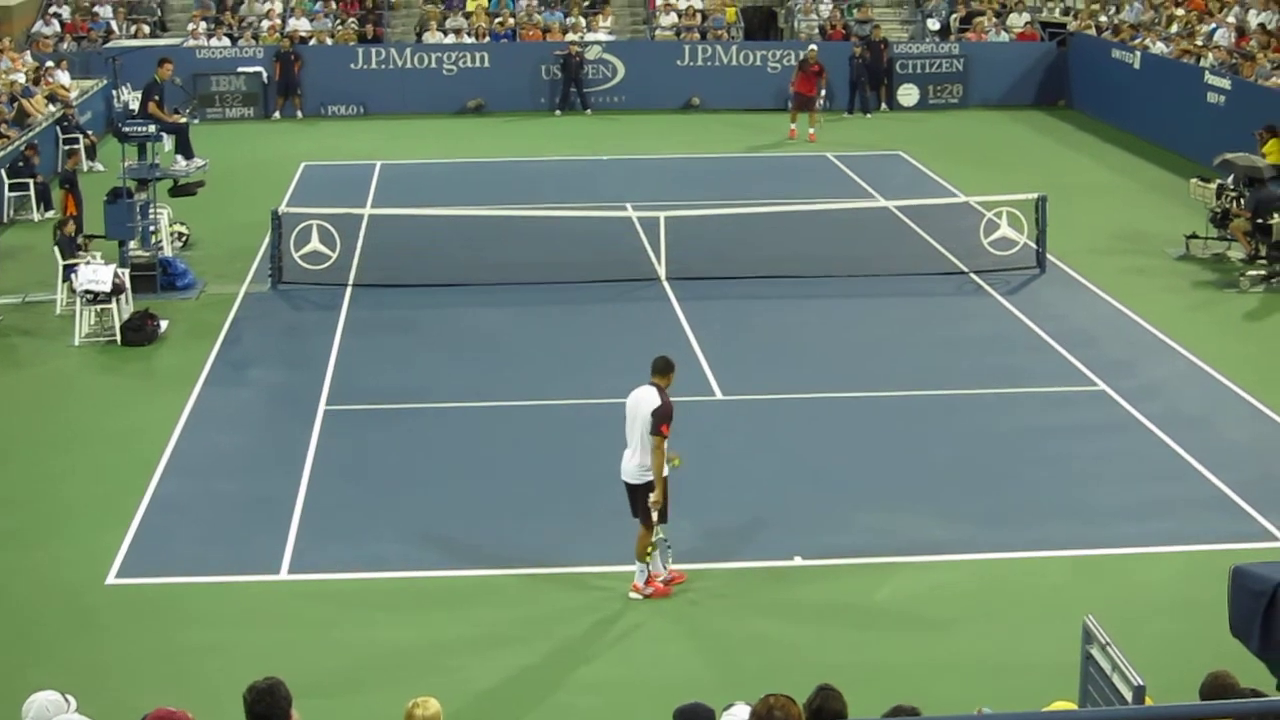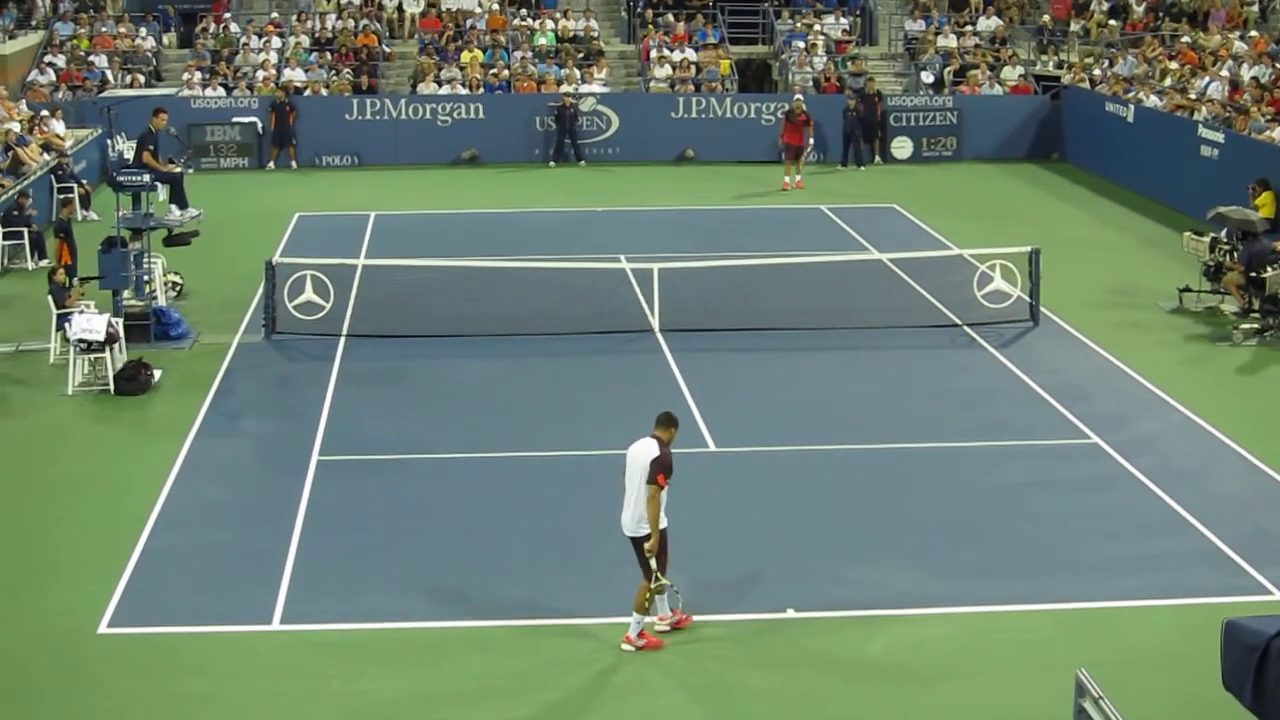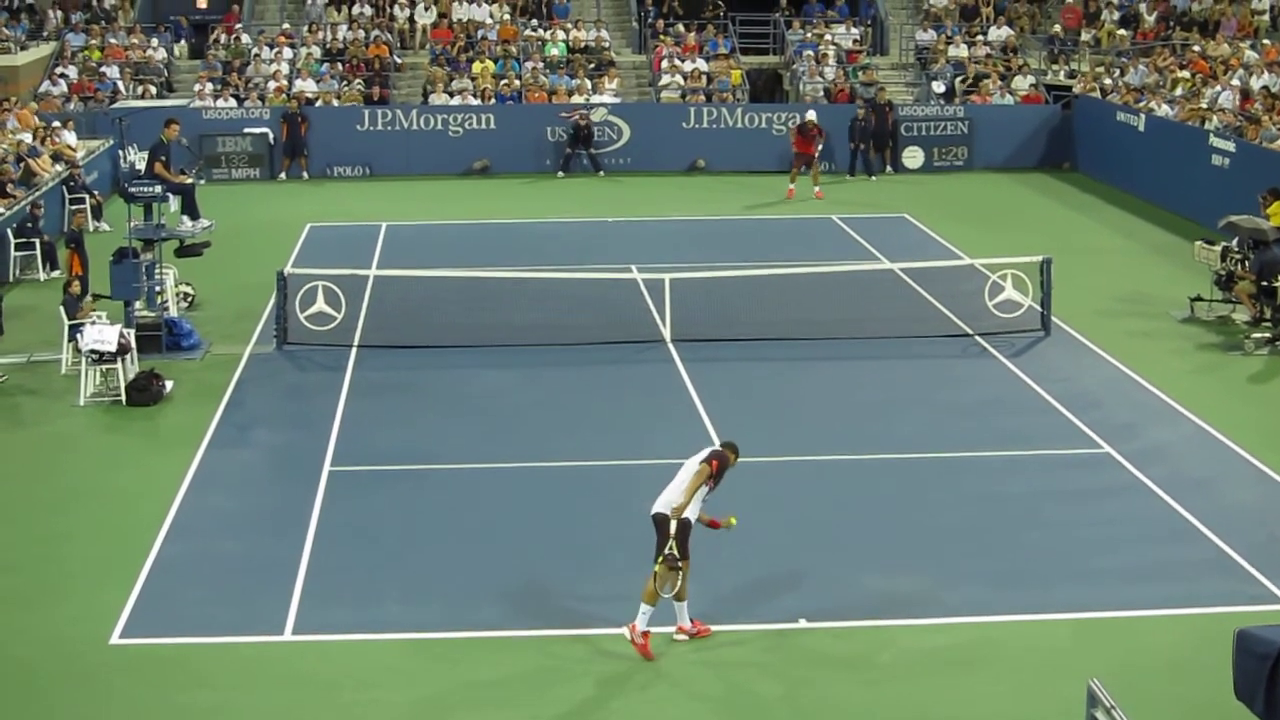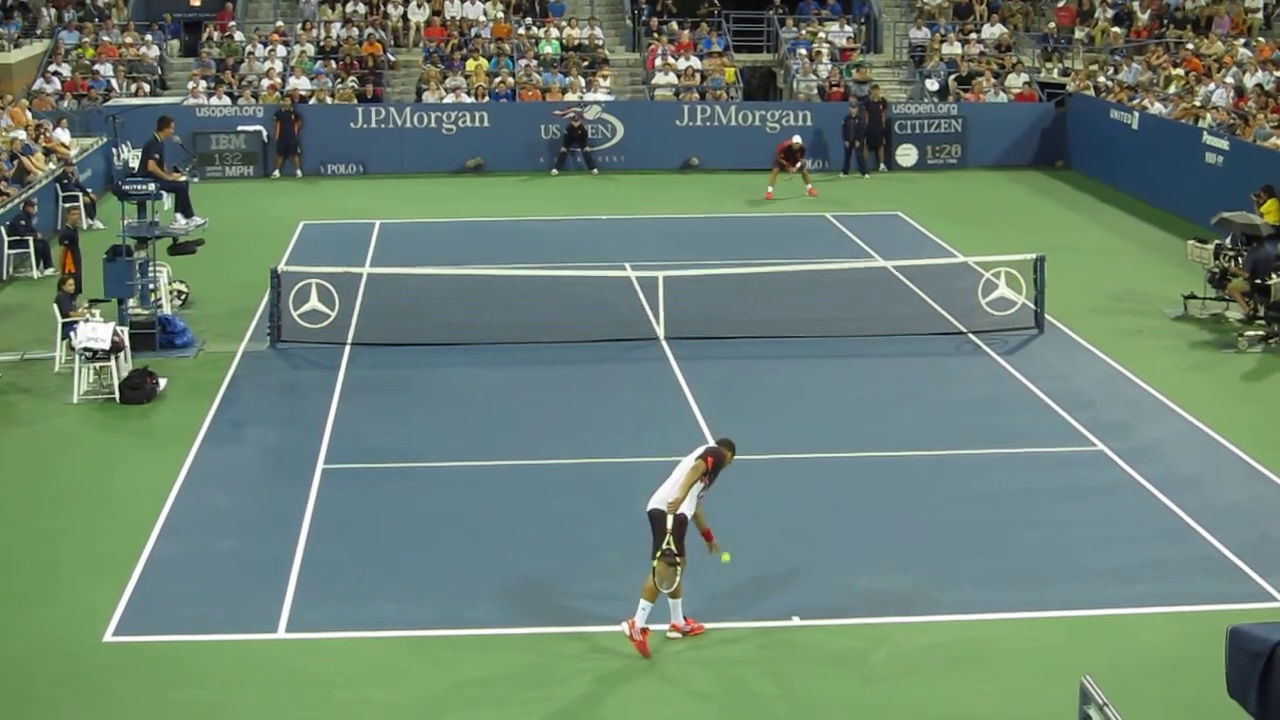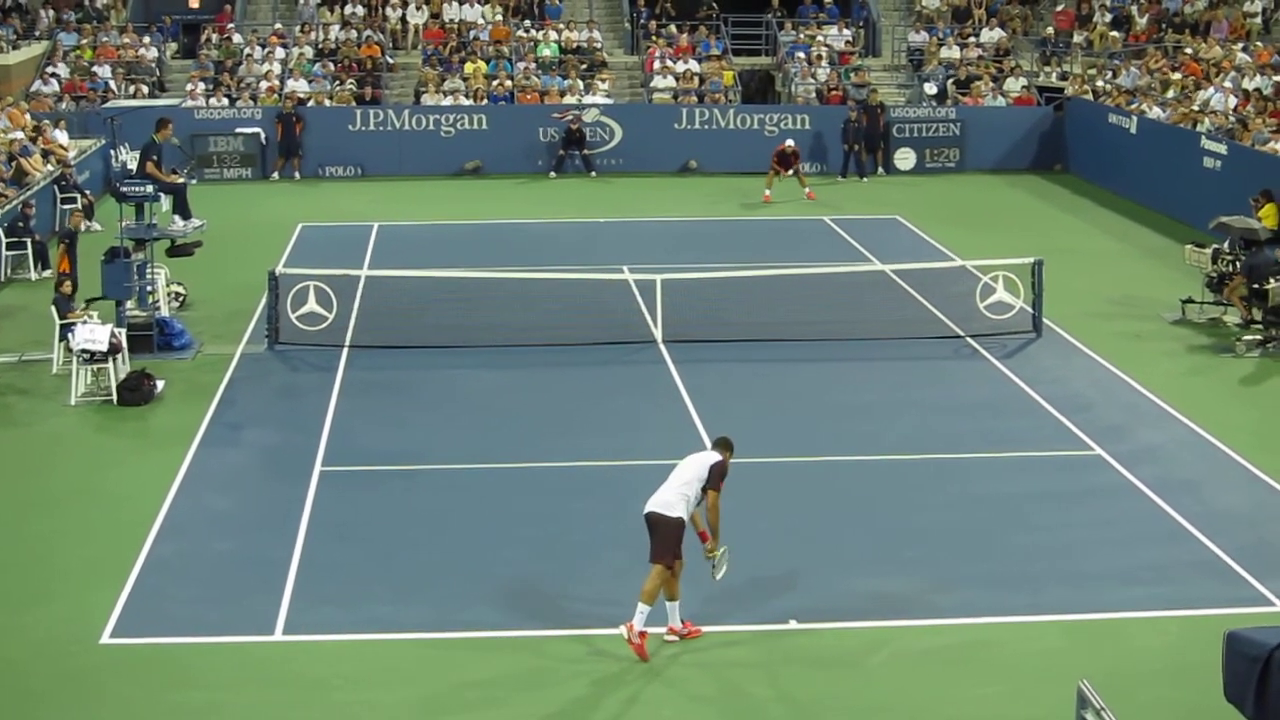
dt=1s
person 1, frame 1
left shoulder: (635, 394)
right shoulder: (662, 403)
right elbow: (656, 447)
left wrist: (666, 456)
right wrist: (659, 488)
left hip: (629, 469)
right hip: (647, 474)
left knee: (649, 525)
right knee: (648, 527)
left ankle: (658, 572)
right ankle: (640, 584)
person 1, frame 2
left shoulder: (636, 446)
right shoulder: (662, 455)
right elbow: (653, 496)
right wrist: (655, 536)
left hip: (631, 521)
right hip: (647, 526)
left knee: (658, 570)
right knee: (652, 579)
left ankle: (664, 617)
right ankle: (633, 636)
person 1, frame 3
left shoulder: (706, 457)
right shoulder: (719, 456)
left elbow: (695, 509)
right elbow: (701, 474)
left wrist: (718, 524)
right wrist: (685, 503)
left hip: (668, 511)
right hip: (673, 513)
left knee: (681, 567)
left ankle: (684, 625)
right ankle: (638, 628)
person 1, frame 4
left shoulder: (703, 456)
right shoulder: (715, 453)
left elbow: (694, 508)
right elbow: (696, 469)
left wrist: (708, 537)
right wrist: (680, 497)
left hip: (662, 508)
right hip: (669, 510)
left knee: (676, 564)
left ankle: (678, 623)
right ankle: (637, 624)
person 1, frame 5
left shoulder: (696, 458)
right shoulder: (719, 463)
right elbow: (711, 506)
left wrist: (705, 539)
right wrist: (714, 540)
left hip: (655, 509)
right hip: (669, 514)
left knee: (674, 567)
right knee: (661, 570)
left ankle: (675, 626)
right ankle: (635, 628)
